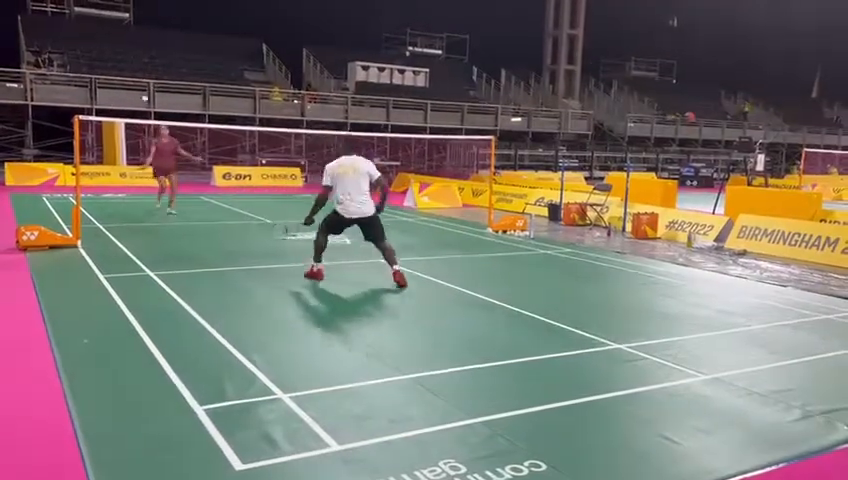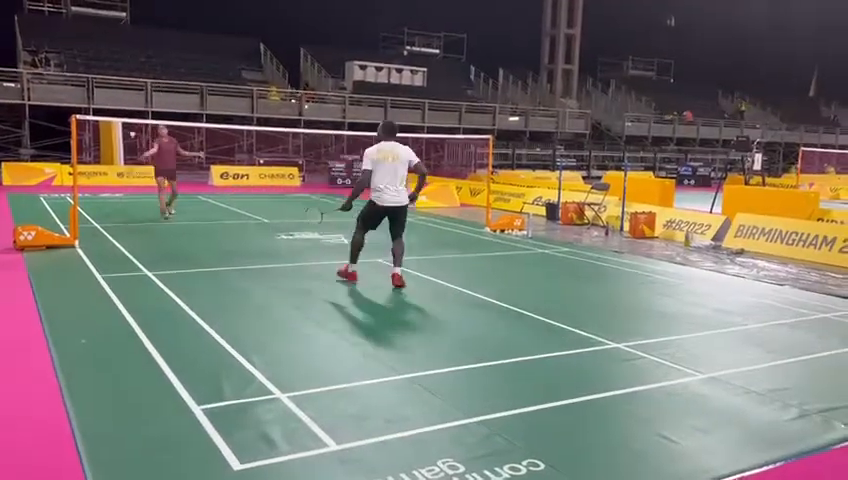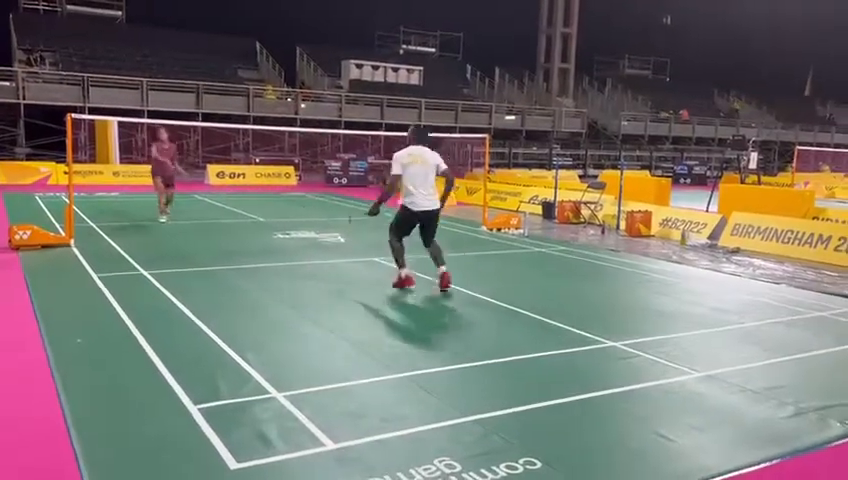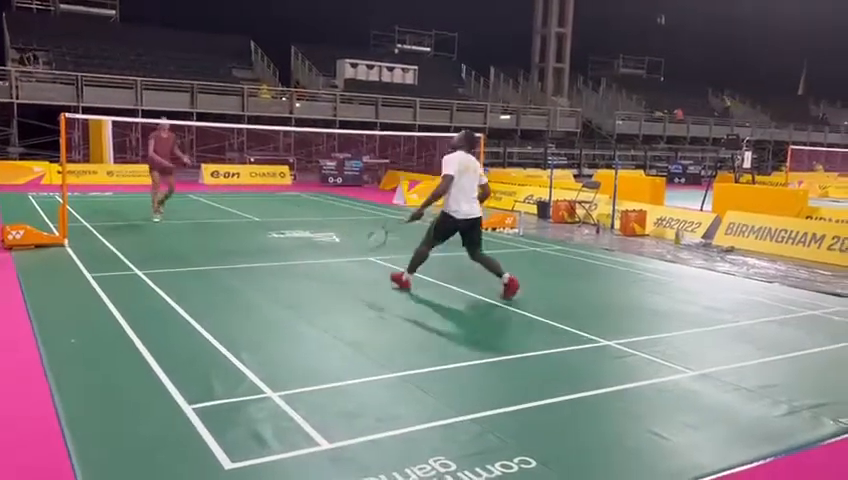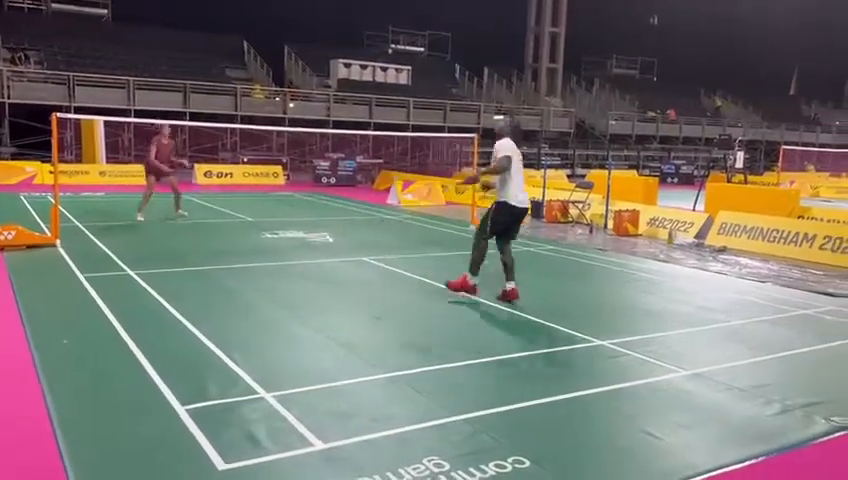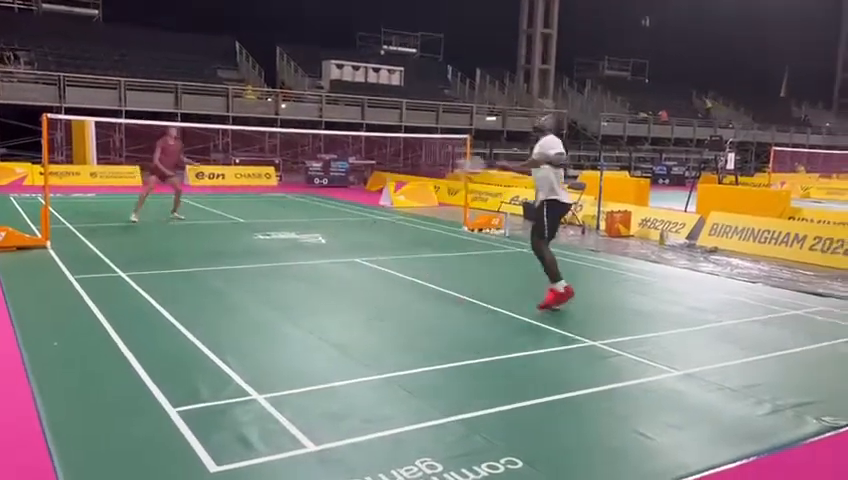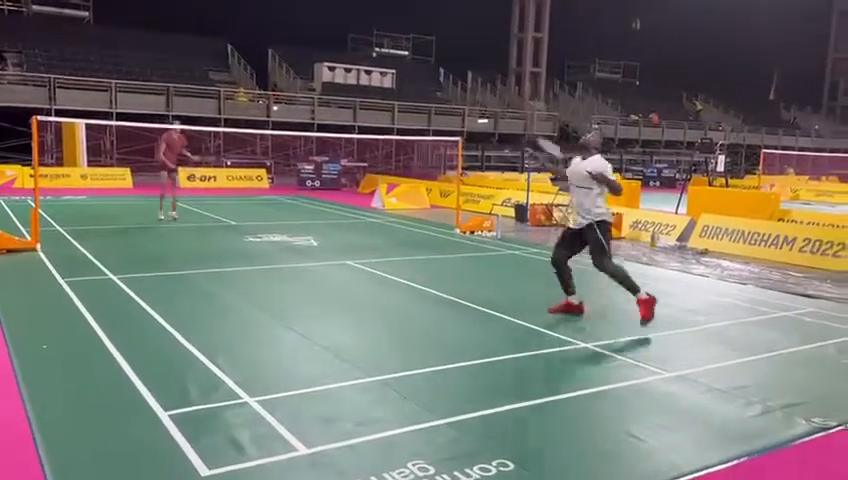
dt=0.2s
person 1, frame 1
left shoulder: (331, 167)
right shoulder: (366, 163)
left elbow: (323, 196)
right elbow: (385, 187)
left wrist: (310, 216)
right wrist: (380, 205)
left hip: (344, 212)
right hip: (367, 212)
left knee: (323, 231)
right knee: (382, 243)
left ankle: (316, 269)
right ankle: (396, 272)
person 1, frame 2
left shoulder: (371, 152)
right shoulder: (405, 150)
left elbow: (364, 181)
right elbow: (423, 172)
left wrist: (349, 201)
right wrist: (415, 193)
left hip: (379, 201)
right hip: (401, 202)
left knee: (360, 230)
right knee: (397, 237)
left ankle: (351, 269)
right ankle: (397, 273)
person 1, frame 3
left shoulder: (400, 155)
right shoulder: (433, 155)
left elbow: (393, 185)
right elbow: (451, 178)
left wrist: (376, 205)
right wrist: (443, 199)
left hip: (411, 207)
right hip: (432, 207)
left knee: (395, 236)
right knee: (430, 242)
left ankle: (404, 275)
right ankle: (443, 271)
person 1, frame 4
left shoulder: (450, 159)
right shoulder: (475, 163)
left elbow: (444, 186)
right elbow: (486, 191)
left wrist: (421, 208)
left hip: (454, 213)
right hip: (473, 215)
left knee: (428, 243)
right knee: (476, 253)
left ankle: (406, 278)
right ankle: (507, 279)
person 1, frame 5
left shoulder: (503, 144)
right shoulder: (512, 148)
left elbow: (505, 165)
left wrist: (479, 175)
right wrist: (494, 185)
left hip: (508, 203)
right hip: (521, 204)
left knee: (481, 238)
right knee: (504, 245)
left ankle: (470, 281)
right ankle: (510, 288)
person 1, frame 6
left shoulder: (550, 141)
right shoulder: (540, 144)
left elbow: (562, 161)
right elbow: (532, 169)
left wrist: (539, 160)
right wrist: (505, 166)
left hip: (555, 201)
right hip: (549, 200)
left knee: (539, 244)
right knee: (540, 245)
left ankle: (560, 288)
right ankle: (557, 288)
person 1, frame 7
left shoulder: (599, 164)
right shoulder: (576, 161)
left elbow: (617, 191)
right elbow: (567, 175)
left wrist: (603, 179)
right wrist: (550, 168)
left hip: (597, 221)
right hip: (578, 222)
left knee: (602, 264)
right knee: (557, 258)
left ankle: (643, 299)
right ankle: (572, 302)
